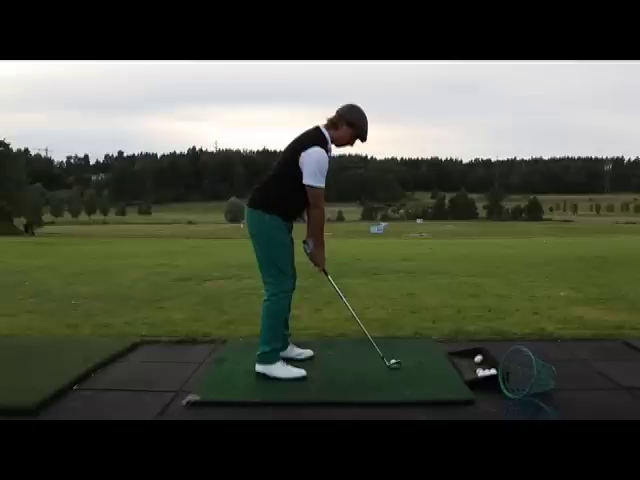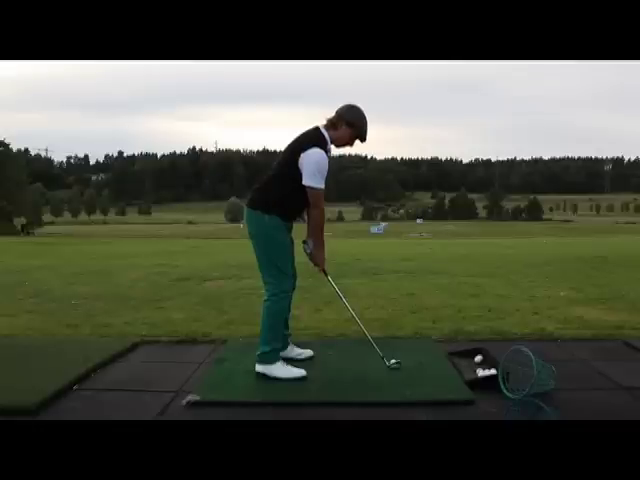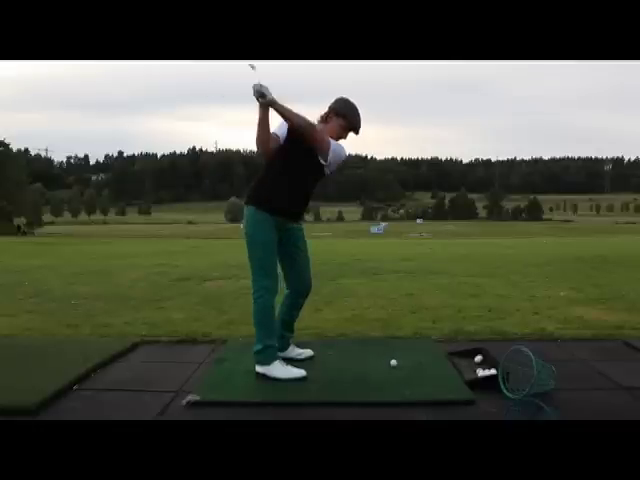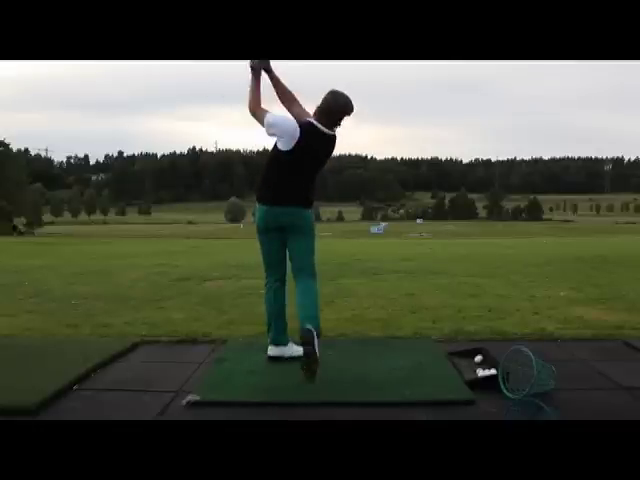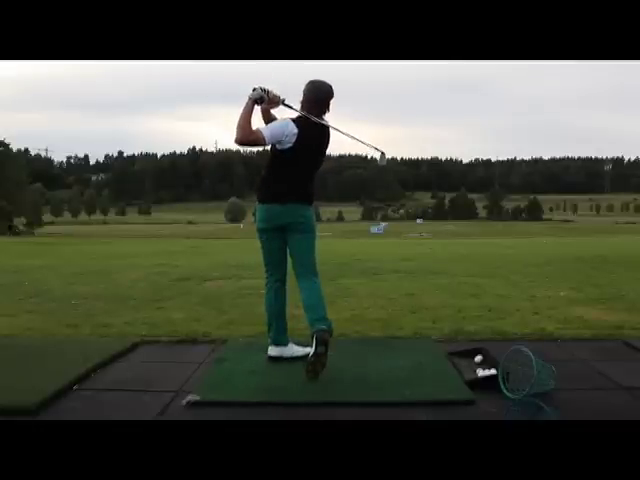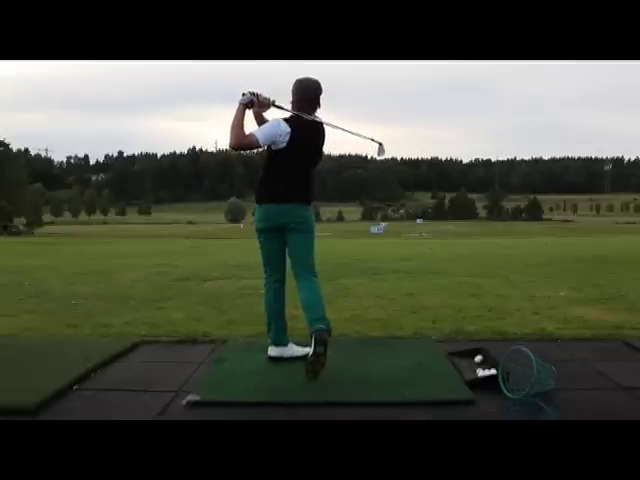
dt=0.7s
person 1, frame 1
left shoulder: (316, 141)
right shoulder: (317, 151)
left elbow: (311, 202)
right elbow: (316, 206)
left wrist: (310, 238)
right wrist: (319, 249)
left hip: (276, 217)
right hip: (266, 217)
left knee: (287, 282)
right knee: (279, 286)
left ankle: (281, 344)
right ankle: (267, 359)
person 1, frame 2
left shoulder: (315, 142)
right shoulder: (316, 152)
left elbow: (311, 202)
right elbow: (317, 206)
left wrist: (310, 239)
right wrist: (319, 248)
left hip: (274, 216)
right hip: (266, 217)
left knee: (287, 282)
right knee: (279, 286)
left ankle: (281, 344)
right ankle: (267, 359)
person 1, frame 3
left shoulder: (337, 152)
right shoulder: (290, 128)
left elbow: (307, 129)
right elbow: (264, 146)
left wrist: (273, 103)
right wrist: (264, 107)
left hip: (291, 222)
right hip: (261, 214)
left knee: (301, 286)
right knee: (266, 286)
left ankle: (281, 344)
right ankle: (266, 359)
person 1, frame 4
left shoulder: (293, 128)
right shoulder: (329, 141)
left elbow: (254, 110)
right elbow: (295, 106)
left wrist: (257, 74)
right wrist: (270, 73)
left hip: (267, 210)
right hip: (299, 213)
left knee: (274, 277)
right knee: (305, 276)
left ankle: (278, 343)
right ankle: (309, 329)
person 1, frame 5
left shoulder: (291, 127)
right shoulder: (323, 132)
left elbow: (243, 137)
left wrist: (251, 102)
right wrist: (267, 110)
left hip: (270, 209)
right hip: (300, 210)
left knee: (275, 278)
right knee: (307, 275)
left ankle: (278, 343)
right ankle: (320, 328)
person 1, frame 6
left shoulder: (283, 127)
right shoulder: (318, 130)
left elbow: (237, 143)
left wrist: (242, 107)
right wrist: (259, 115)
left hip: (269, 210)
right hip: (299, 211)
left knee: (274, 278)
right knee: (306, 275)
left ankle: (278, 343)
right ankle: (319, 328)
